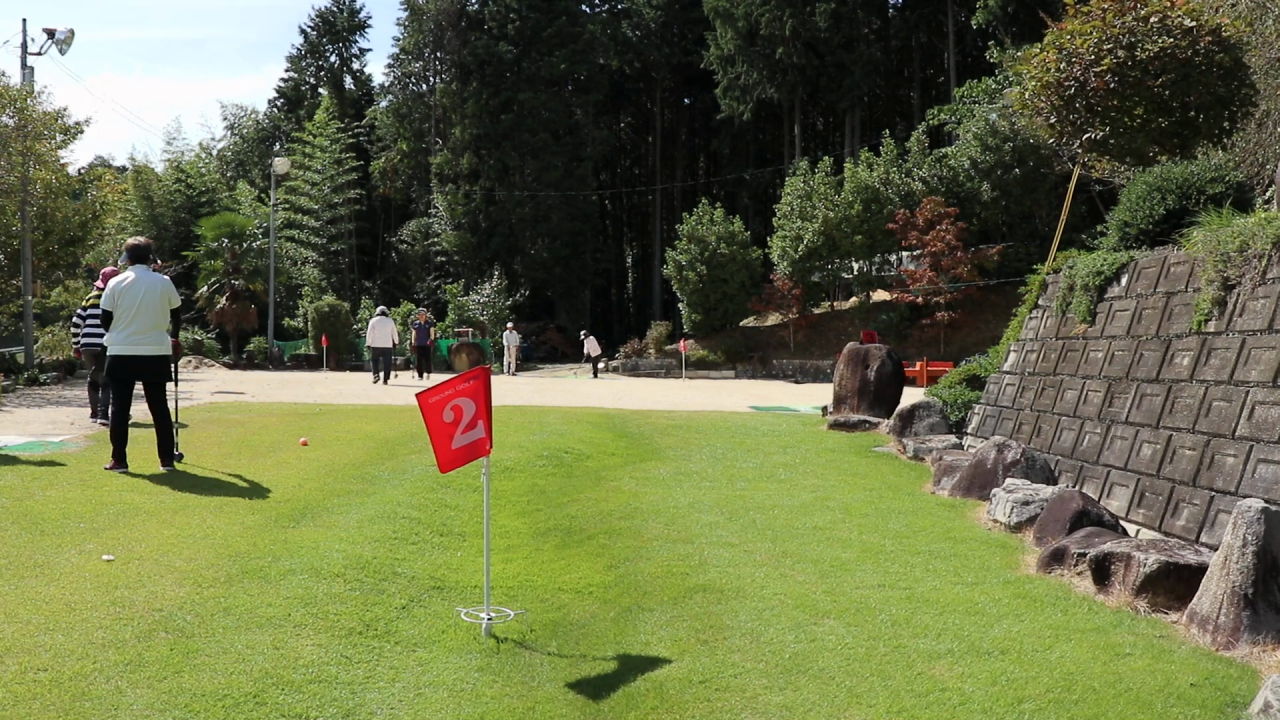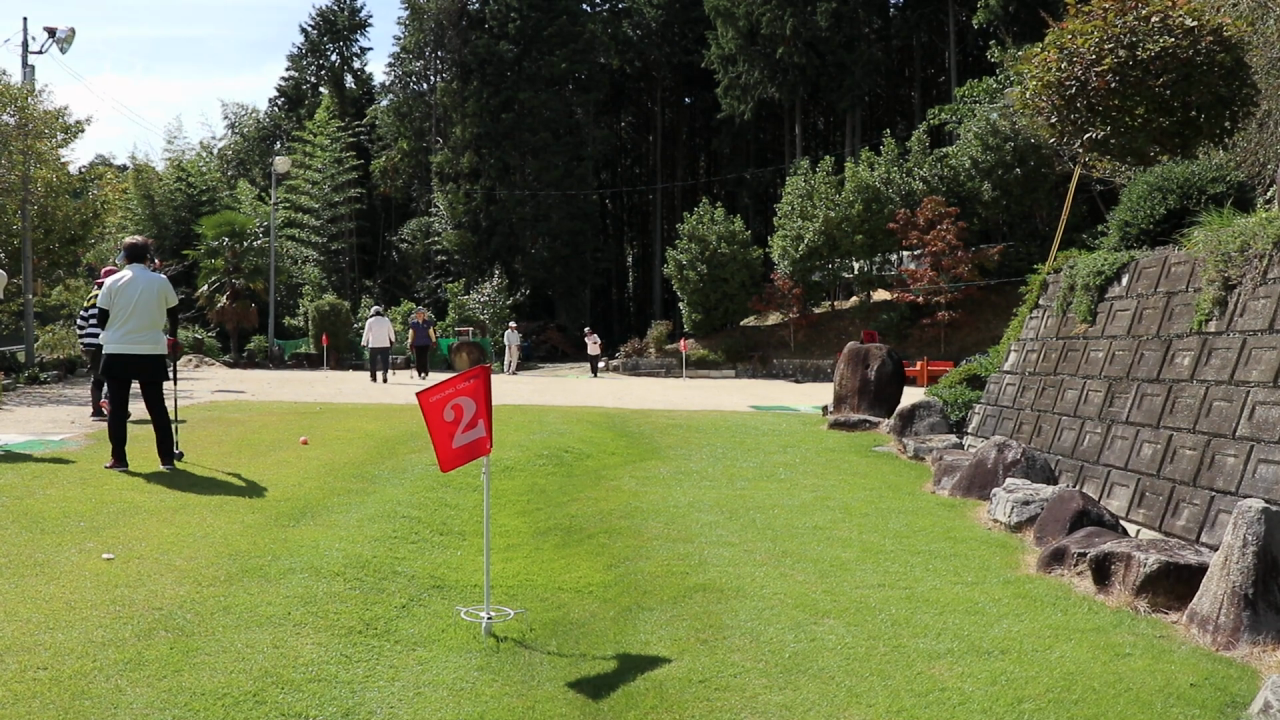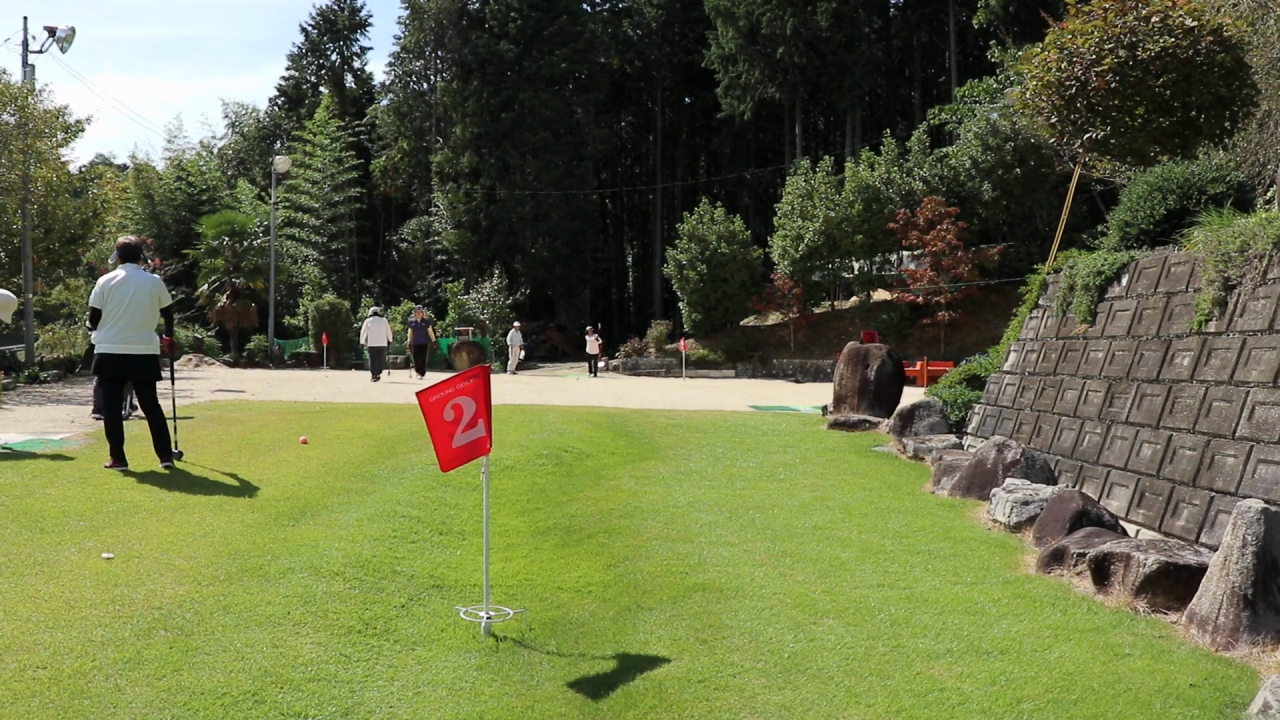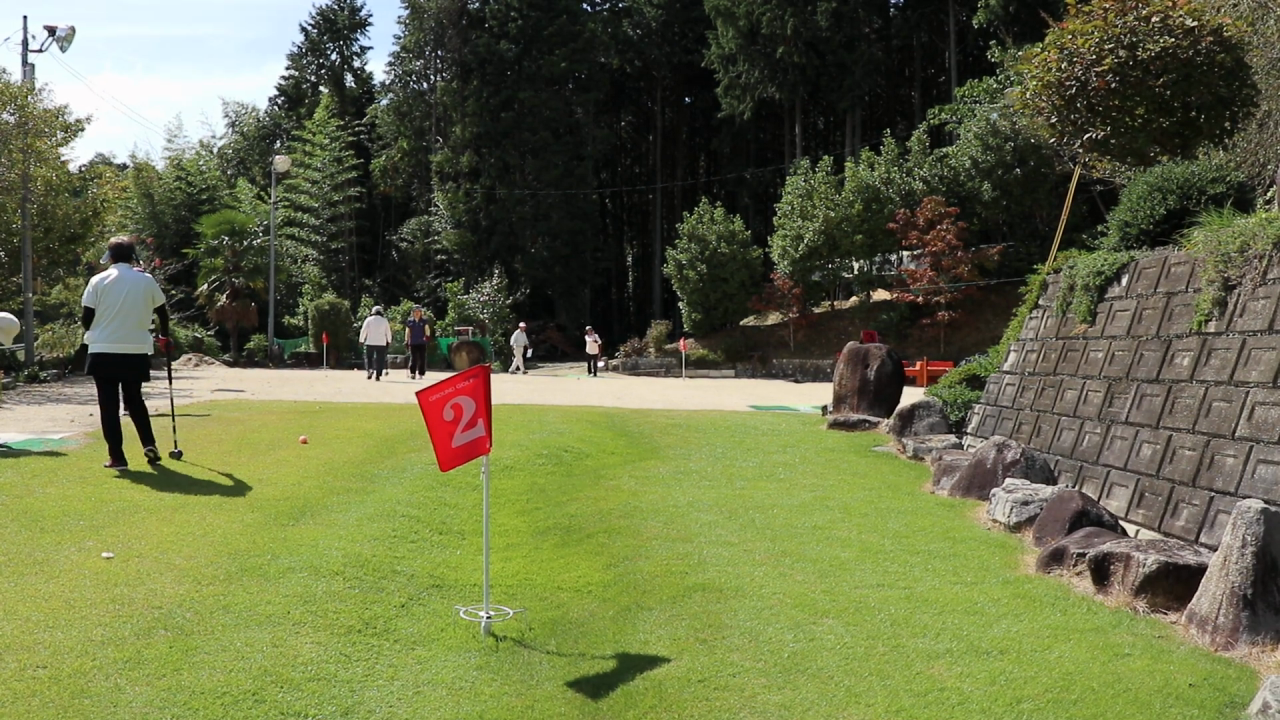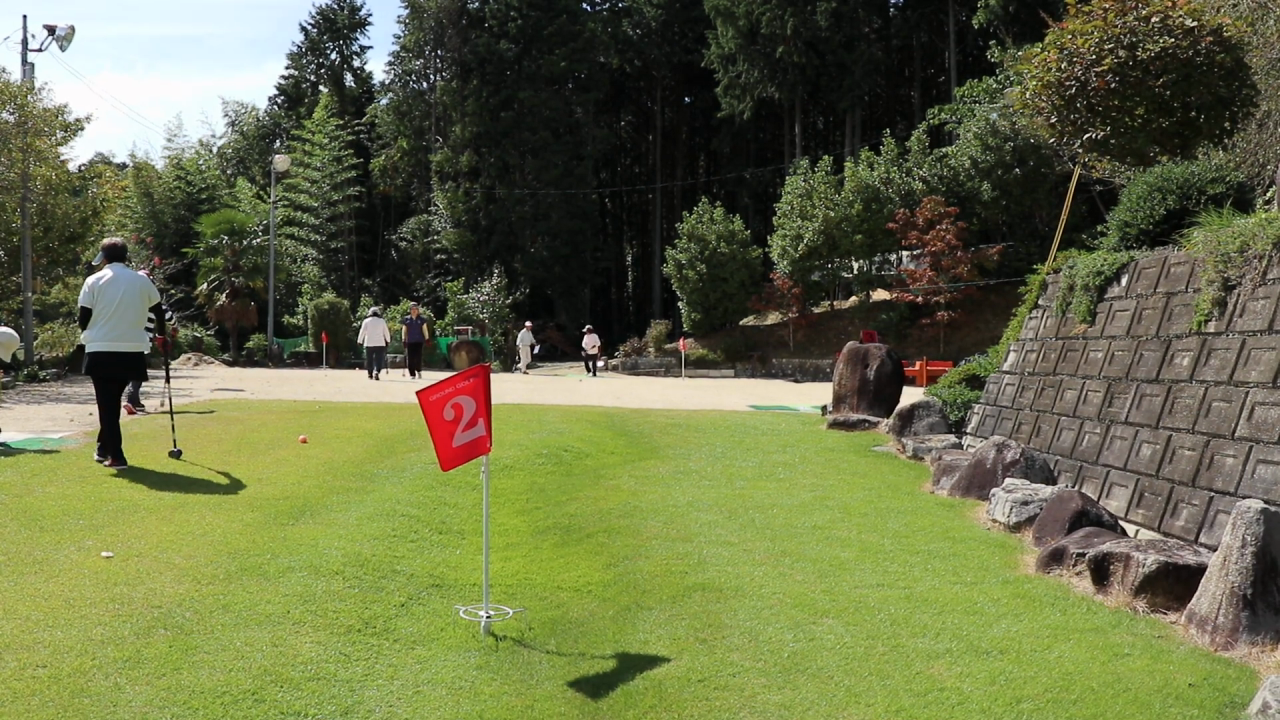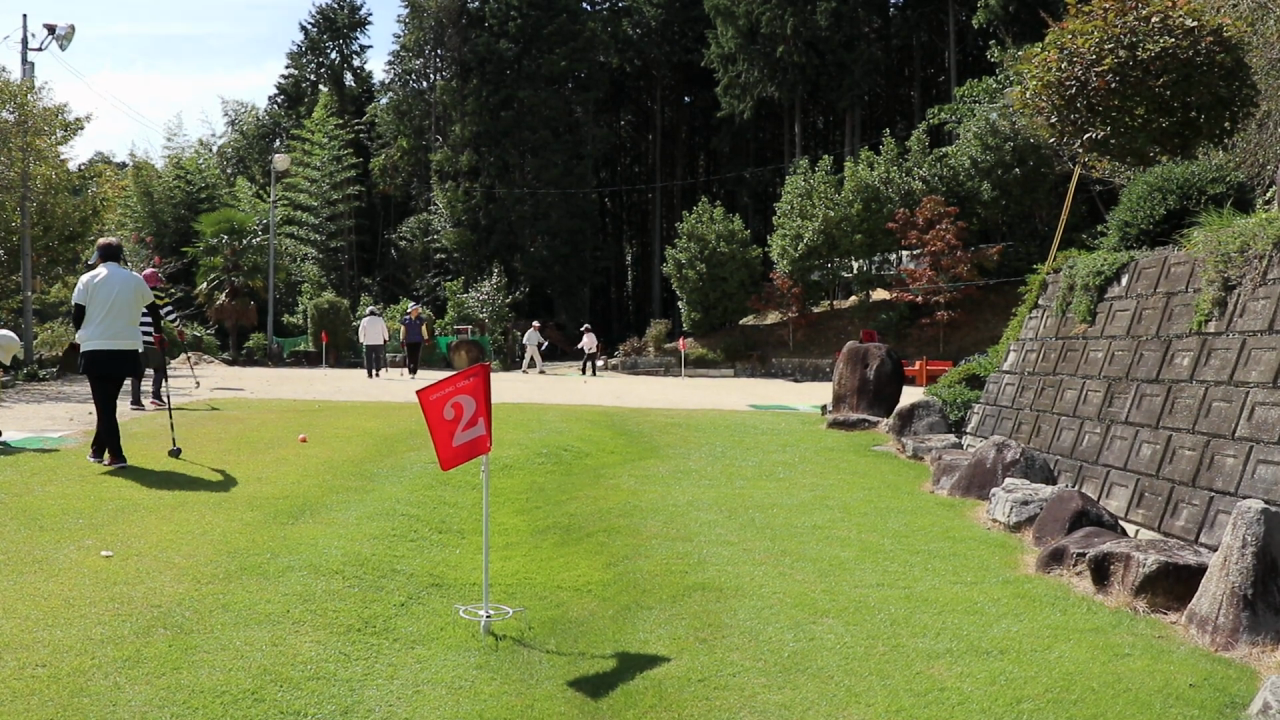
dt=0.3s
person 1, frame 1
left shoulder: (116, 283)
right shoulder: (164, 282)
left elbow: (105, 320)
right elbow: (176, 316)
right wrist: (174, 339)
left hip: (121, 353)
right hip: (155, 353)
left knee: (120, 408)
right knee: (159, 407)
left ankle: (119, 460)
right ankle: (167, 459)
person 1, frame 2
left shoulder: (112, 281)
right shoulder: (161, 281)
left elbow: (101, 319)
right elbow: (173, 314)
right wrist: (172, 338)
left hip: (117, 352)
right hip: (152, 353)
left knee: (117, 408)
right knee: (157, 407)
left ankle: (119, 458)
right ankle: (167, 457)
person 1, frame 3
left shoulder: (106, 281)
right shoulder: (154, 281)
left elbow: (93, 318)
right elbow: (168, 314)
right wrist: (168, 337)
left hip: (109, 352)
right hip: (143, 352)
left knee: (112, 407)
right knee: (151, 405)
left ankle: (117, 458)
right ankle: (165, 454)
person 1, frame 4
left shoulder: (98, 281)
right shoulder: (147, 281)
left elbow: (86, 318)
right elbow: (162, 313)
right wrist: (164, 337)
left hip: (104, 351)
right hip: (136, 352)
left knee: (109, 405)
right knee: (135, 402)
left ankle: (117, 457)
right ankle: (149, 444)
person 1, frame 5
left shoulder: (94, 281)
right shoulder: (141, 280)
left elbow: (84, 318)
right elbow: (158, 311)
left wrist: (92, 333)
right wrist: (161, 335)
left hip: (101, 350)
right hip: (132, 350)
left knee: (106, 404)
right knee: (114, 402)
left ankle: (116, 456)
right ankle: (104, 448)
person 1, frame 6
left shoulder: (88, 278)
right shoulder: (134, 279)
left elbow: (77, 315)
right elbow: (154, 310)
left wrist: (81, 335)
right wrist: (158, 335)
left hip: (96, 348)
right hip: (126, 348)
left knee: (103, 402)
right knee: (109, 400)
left ankle: (116, 454)
right ankle: (98, 449)
